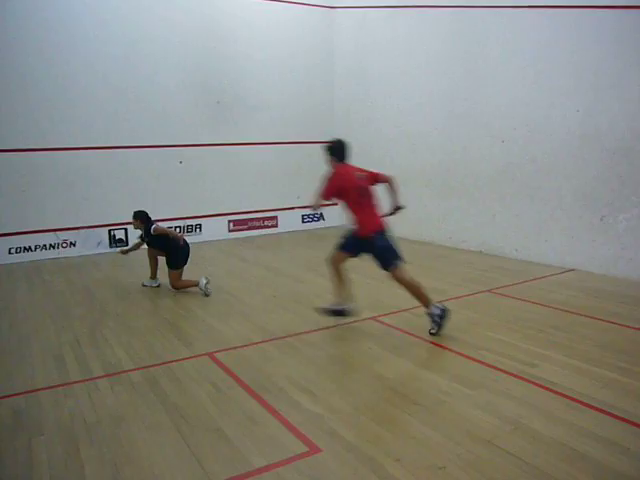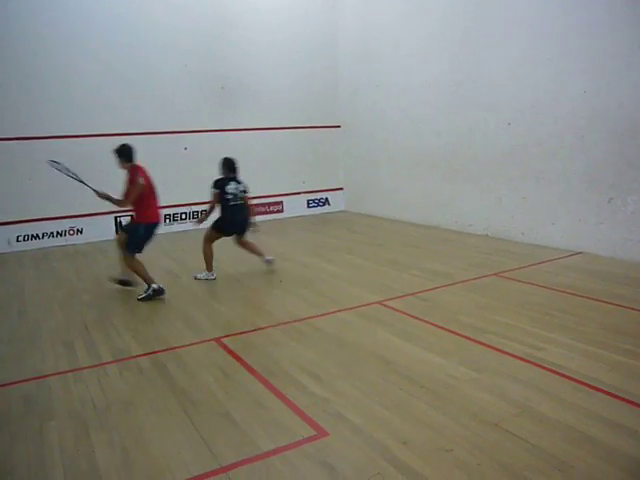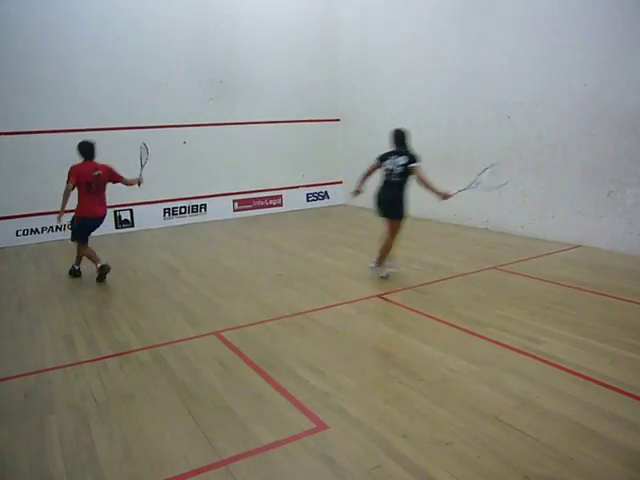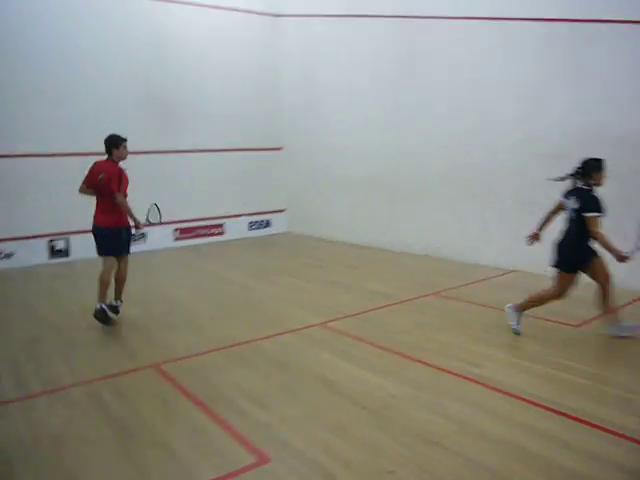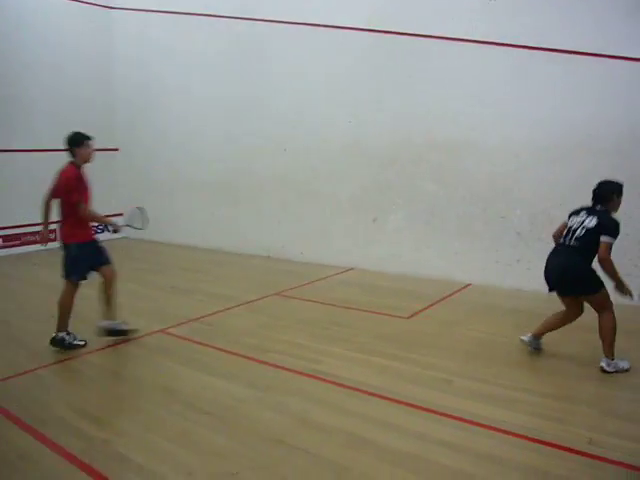
dt=0.7s
person 1, frame 1
left shoulder: (336, 176)
right shoulder: (360, 172)
left elbow: (319, 204)
right elbow: (389, 179)
left wrist: (317, 202)
right wrist: (395, 202)
left hip: (370, 231)
right hip: (364, 230)
left knee: (398, 274)
right knee: (335, 259)
left ankle: (435, 310)
right ankle: (341, 304)
person 1, frame 2
left shoulder: (136, 170)
right shoulder: (133, 173)
left elbow: (141, 183)
right elbow: (122, 202)
left wrist: (128, 202)
right wrist: (107, 197)
left hip: (147, 219)
right hip: (142, 219)
left knee: (128, 254)
right knee: (121, 238)
left ankle: (154, 287)
right ankle: (126, 277)
person 1, frame 3
left shoulder: (76, 169)
right shoulder: (105, 169)
left elbow: (69, 189)
right elbow: (125, 181)
left wrist: (62, 210)
right wrist: (137, 180)
left hip: (84, 213)
right hip: (101, 213)
left knee: (81, 244)
right knee: (82, 240)
left ankle: (100, 265)
right ankle: (76, 267)
person 1, frame 4
left shoulder: (96, 166)
right shoulder: (118, 172)
left elbow: (83, 189)
right elbow: (119, 199)
right wrist: (135, 219)
left hip: (99, 223)
right hip: (117, 224)
left knee: (108, 264)
right knee: (122, 262)
left ankle: (101, 306)
right ankle: (116, 303)
person 1, frame 5
left shoulder: (67, 172)
right shoulder: (74, 174)
left elbow: (48, 199)
right elbow: (83, 211)
left wrist: (45, 226)
right wrist: (109, 222)
left hip: (84, 237)
right hip: (76, 238)
left knee: (109, 273)
right knee: (72, 285)
left ankle: (109, 322)
right ankle: (61, 334)
person 2, frame 1
left shoulder: (150, 227)
right shoulder: (145, 234)
left elbow: (167, 231)
right elbow: (138, 244)
left wrist: (178, 236)
right wrist: (127, 250)
left hip: (179, 250)
right hip: (175, 249)
left knee: (175, 285)
left ankle: (201, 282)
right ankle: (153, 280)
person 2, frame 2
left shoulder: (219, 183)
right shoulder: (242, 184)
left elbow: (213, 204)
right elbow: (247, 204)
left wrist: (205, 217)
right wrist: (250, 219)
left hip: (229, 219)
right hip: (242, 219)
left knee: (207, 241)
right knee: (240, 240)
left ankle: (209, 272)
right ankle: (265, 258)
person 2, frame 3
left shoulder: (386, 156)
right shoulder: (410, 157)
left elbow: (368, 172)
right elbow: (421, 178)
left wrist: (358, 187)
right wrist: (438, 193)
left hip: (382, 196)
right hip: (394, 199)
left knee: (392, 231)
right knee: (392, 235)
left ankle: (381, 263)
right ankle: (378, 266)
person 2, frame 4
left shoulder: (574, 192)
right shoulder: (591, 200)
left elbow: (552, 212)
right elbow: (595, 231)
left wrist: (538, 230)
right wrist: (615, 252)
left hip: (580, 248)
right hip: (573, 250)
left knee: (605, 280)
right knee: (558, 292)
left ankle: (614, 325)
right ankle: (516, 309)
person 2, frame 5
left shoulder: (579, 213)
right shoulder: (610, 223)
left elbow: (556, 235)
right elbow: (603, 258)
right wrist: (620, 284)
left hip: (553, 264)
right hip: (576, 268)
left knee: (573, 310)
right knee: (606, 310)
left ankle: (533, 337)
right ankle: (609, 360)
